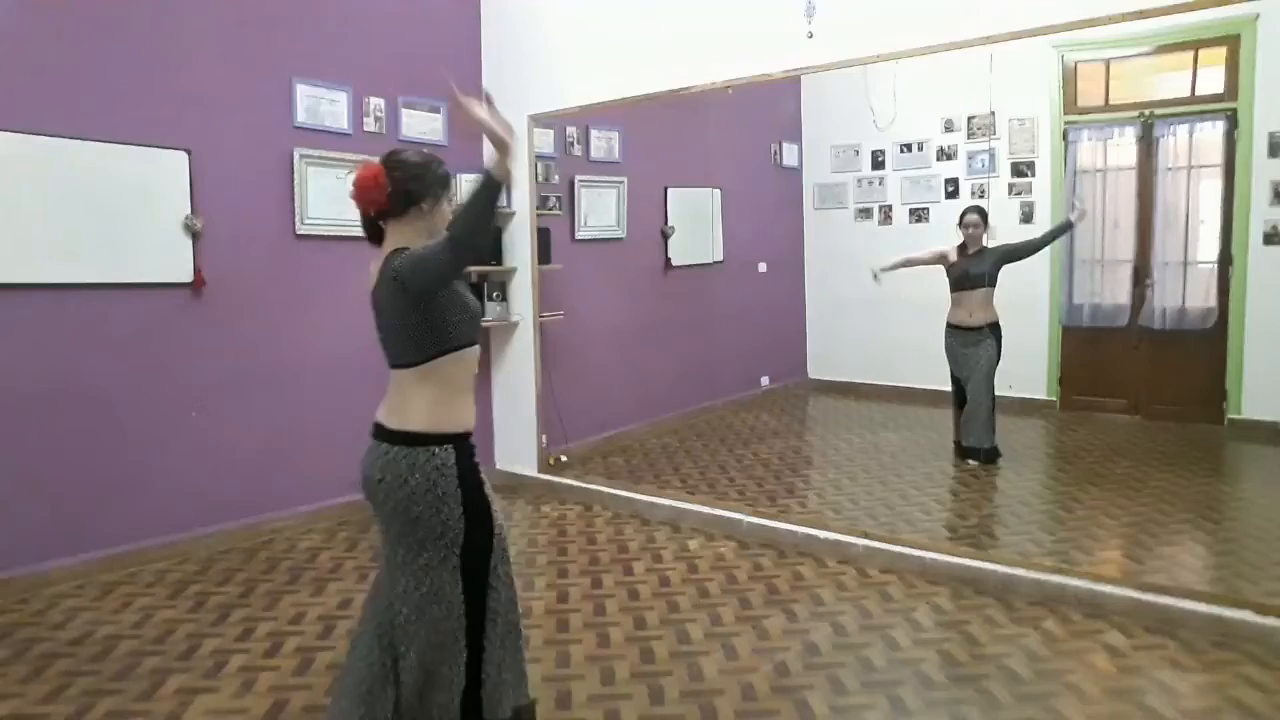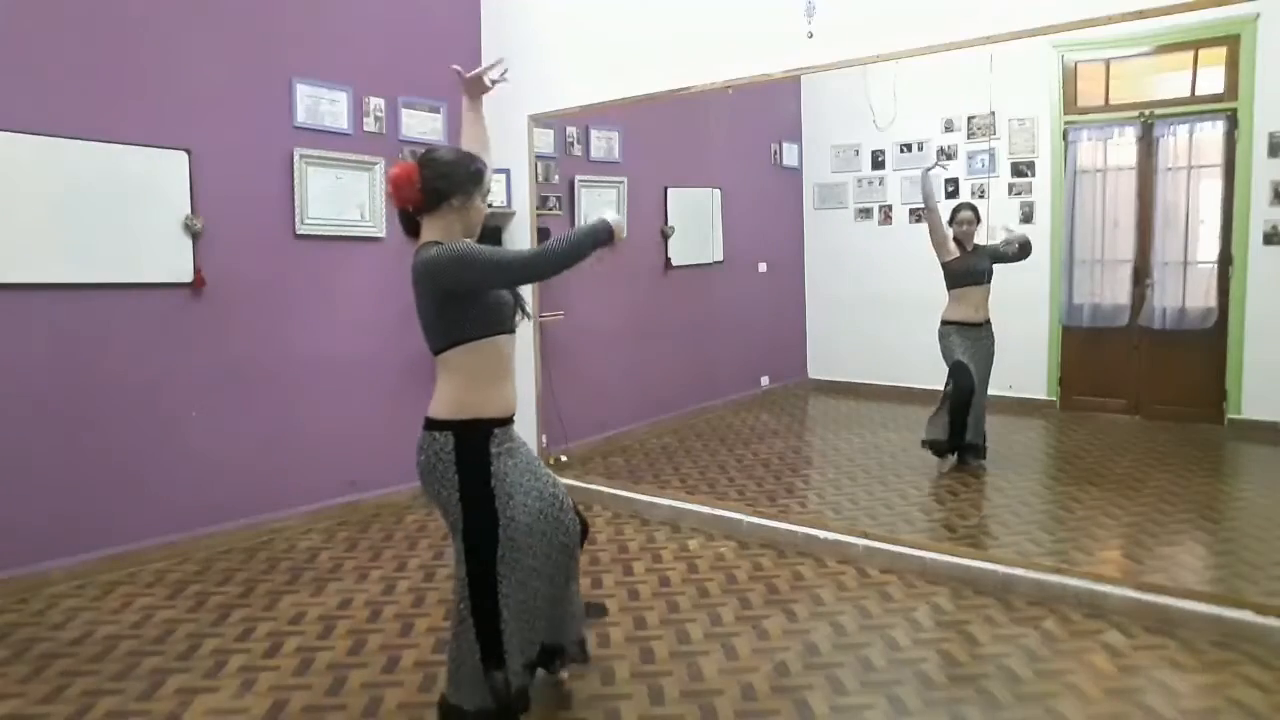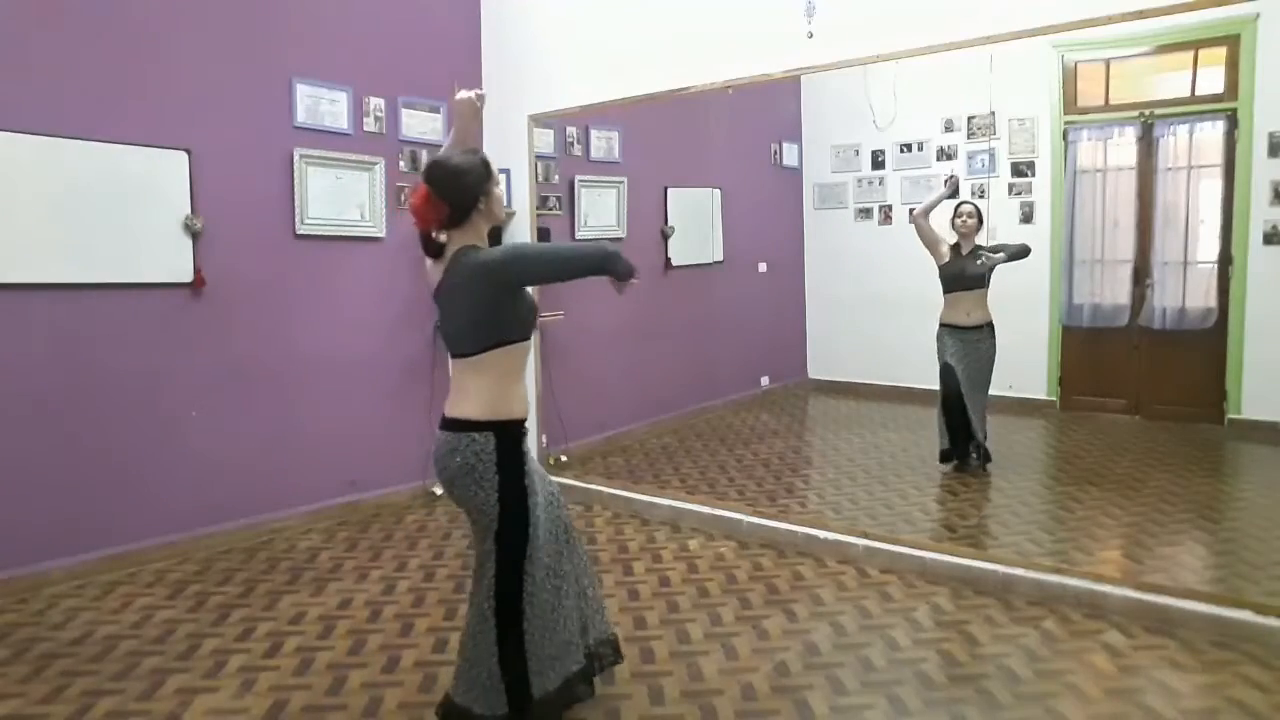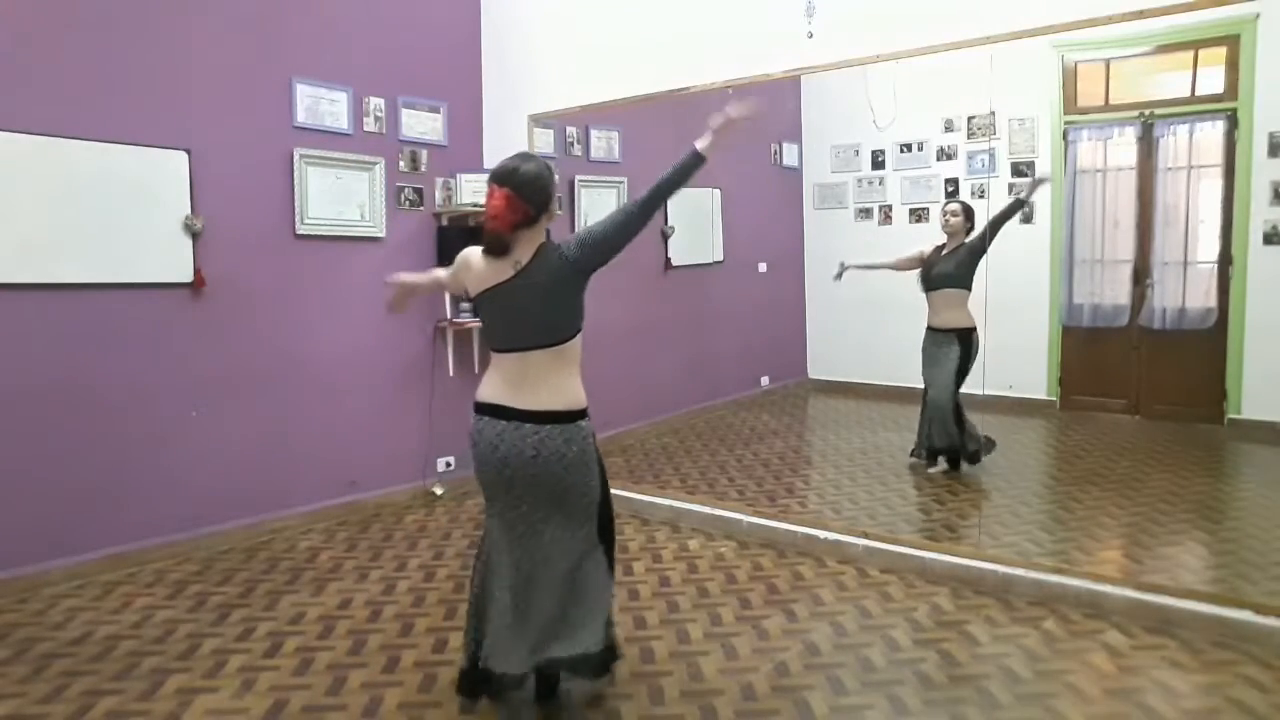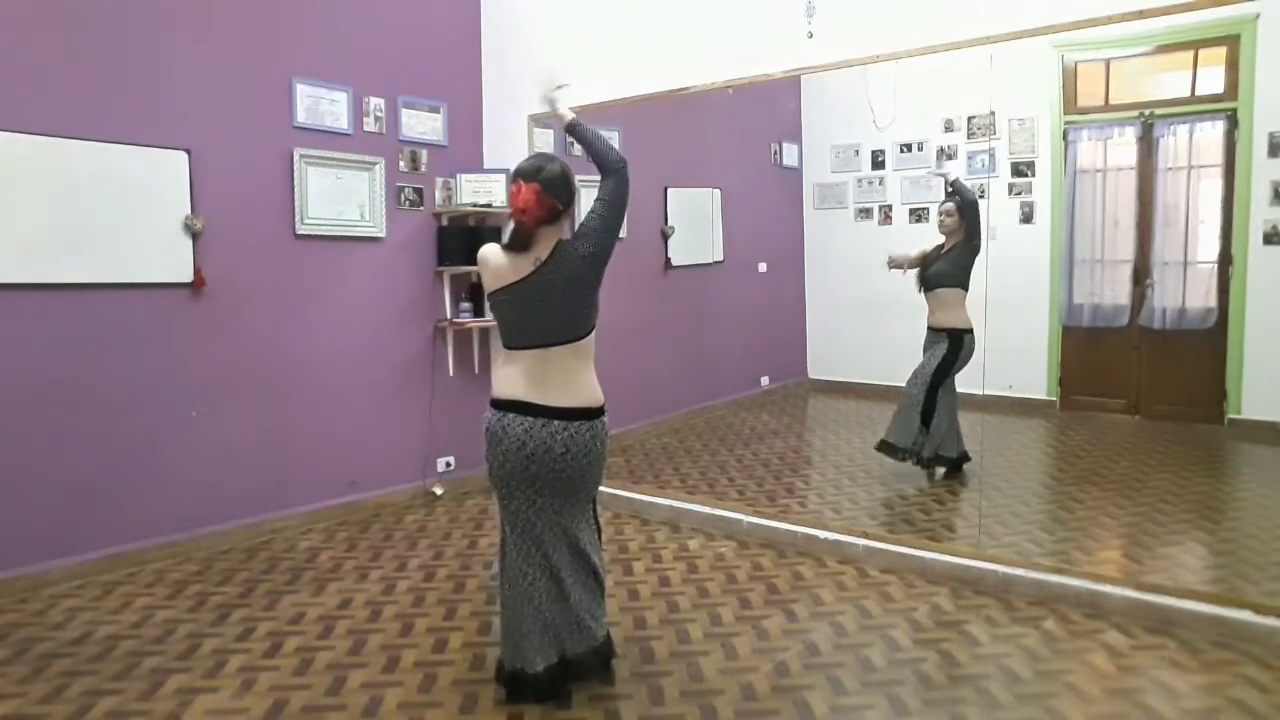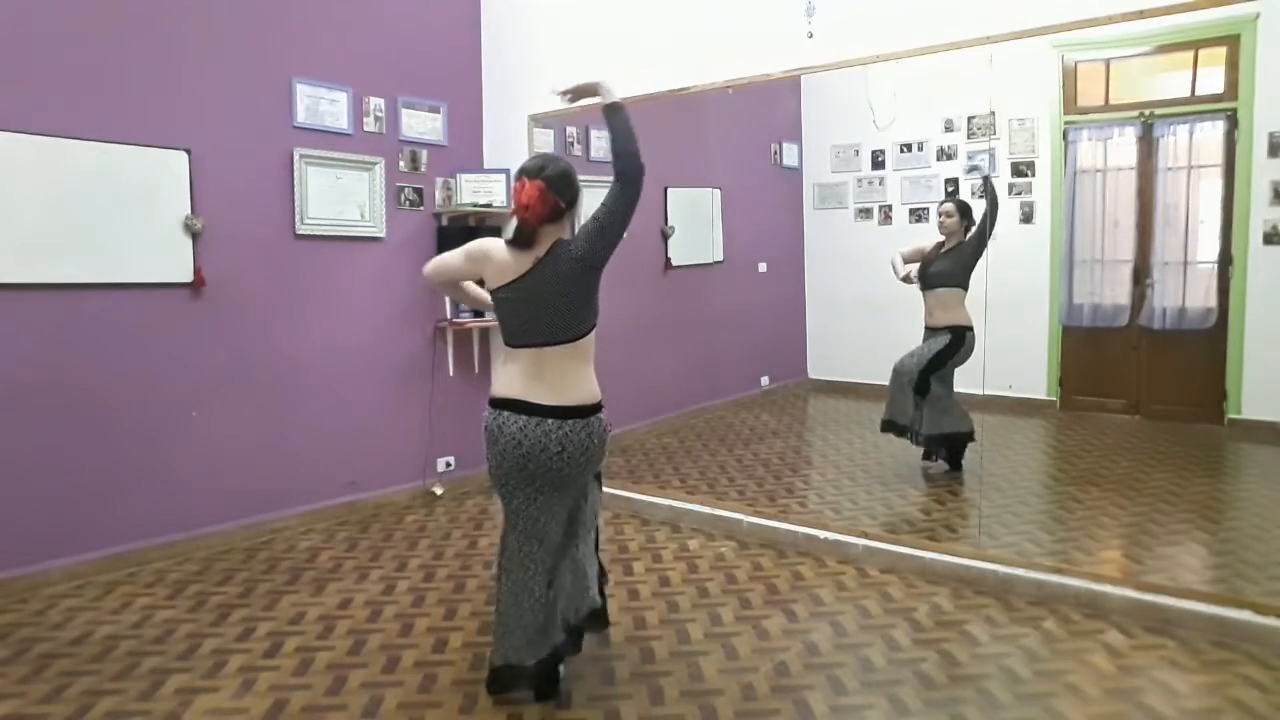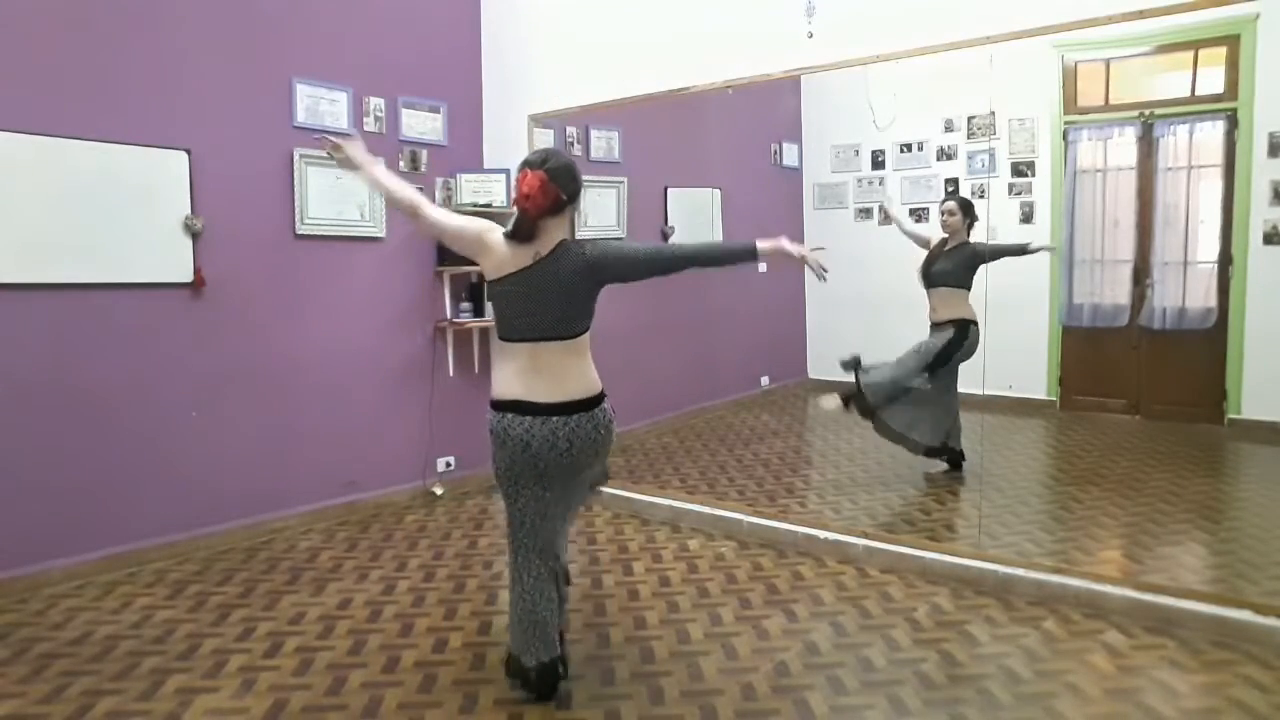
dt=0.7s
person 1, frame 1
left shoulder: (391, 265)
right shoulder: (415, 269)
right elbow: (470, 234)
right wrist: (499, 156)
left hip: (389, 450)
right hip: (436, 456)
left knee: (405, 585)
right knee: (470, 586)
person 1, frame 2
left shoulder: (453, 253)
right shoulder: (440, 263)
left elbow: (469, 165)
right elbow: (532, 263)
left wrist: (474, 103)
right wrist: (608, 230)
left hip: (493, 437)
right hip: (463, 443)
left knee: (554, 526)
right knee: (486, 568)
left ankle: (535, 650)
person 1, frame 3
left shoulder: (440, 259)
right shoulder: (494, 266)
left elbow: (427, 194)
right elbow: (595, 256)
left wrist: (459, 128)
right wrist: (623, 265)
left hip: (464, 433)
right hip: (487, 443)
left knee: (547, 531)
right knee: (506, 569)
person 1, frame 4
left shoulder: (473, 265)
right shoulder: (567, 263)
left elbow: (449, 278)
right elbow: (642, 207)
left wrist: (413, 283)
right wrist: (704, 147)
left hip: (492, 428)
right hip: (557, 433)
left knee: (509, 545)
right knee: (583, 537)
left ankle: (496, 670)
right ankle: (565, 655)
person 1, frame 5
left shoulder: (490, 262)
right shoulder: (584, 257)
right elbow: (616, 171)
right wrist: (571, 120)
left hip: (509, 427)
right hip: (575, 429)
left knee: (525, 541)
right knee: (570, 533)
left ankle: (533, 667)
right ankle: (573, 653)
person 1, frame 6
left shoulder: (489, 256)
right shoulder: (582, 257)
left elbow: (434, 273)
right elbow: (631, 176)
right wrist: (609, 100)
left hip: (509, 426)
right hip: (575, 429)
left knee: (526, 541)
right knee: (570, 515)
left ankle: (531, 664)
right ankle: (574, 614)
person 1, frame 7
left shoulder: (491, 248)
right shoulder: (589, 262)
left elbow: (417, 204)
right elbow: (676, 257)
left wrist: (360, 159)
right wrist: (764, 248)
left hip: (515, 425)
right hip: (584, 420)
left knee: (529, 544)
right knee: (561, 500)
left ankle: (540, 668)
person 2, frame 1
left shoulder: (996, 254)
right shoulder: (950, 255)
left elbow: (1035, 245)
right elbow: (915, 259)
left wrist: (1069, 223)
right wrist: (885, 267)
left hip: (987, 333)
right hip: (956, 333)
left knee: (981, 387)
right knee: (962, 388)
left ankle: (977, 447)
right ankle: (965, 441)
person 2, frame 2
left shoulder: (987, 252)
right shoulder: (946, 248)
left elbow: (1021, 253)
right elbow: (930, 210)
left wrist: (1020, 240)
right wrist: (926, 175)
left hip: (983, 332)
right hip: (954, 330)
left knee: (976, 391)
right knee: (963, 384)
left ankle: (969, 448)
right ankle: (950, 446)
person 2, frame 3
left shoulder: (987, 253)
right shoulder: (943, 251)
left elbow: (1024, 249)
right elbow: (918, 218)
left wrist: (1002, 258)
right wrist: (945, 191)
left hip: (982, 334)
right hip: (950, 333)
left knee: (975, 392)
right knee: (953, 389)
left ankle: (972, 451)
right ankle: (960, 451)
person 2, frame 4
left shoulder: (971, 251)
right shoulder: (931, 254)
left elbow: (995, 224)
right elbow: (892, 263)
left wrist: (1024, 197)
right wrist: (854, 265)
left hip: (961, 337)
right hip: (933, 336)
left knee: (945, 394)
right knee: (934, 395)
left ankle: (970, 446)
right ankle: (944, 453)
person 2, frame 5
left shoulder: (967, 249)
right shoulder: (933, 252)
left elbow: (972, 203)
right elbow: (895, 260)
left wrist: (951, 180)
right wrist: (903, 260)
left hip: (956, 336)
right hip: (934, 335)
left knee: (920, 388)
right knee: (940, 394)
left ankle: (928, 452)
right ankle: (949, 457)
person 2, frame 6
left shoulder: (970, 249)
right shoulder: (931, 251)
left elbow: (991, 210)
right elbow: (898, 255)
left wrist: (984, 177)
right wrist: (902, 273)
left hip: (957, 334)
right hip: (932, 334)
left knee: (907, 369)
right knee: (938, 393)
left ankle: (933, 439)
right ankle: (951, 458)
person 2, frame 7
left shoulder: (972, 251)
right shoulder: (937, 246)
left elbow: (1000, 250)
right elbow: (909, 230)
left wrist: (1032, 248)
right wrist: (890, 211)
left hip: (960, 330)
right hip: (938, 331)
left knee: (911, 365)
right knee: (942, 395)
left ankle: (852, 397)
right ankle: (953, 459)
